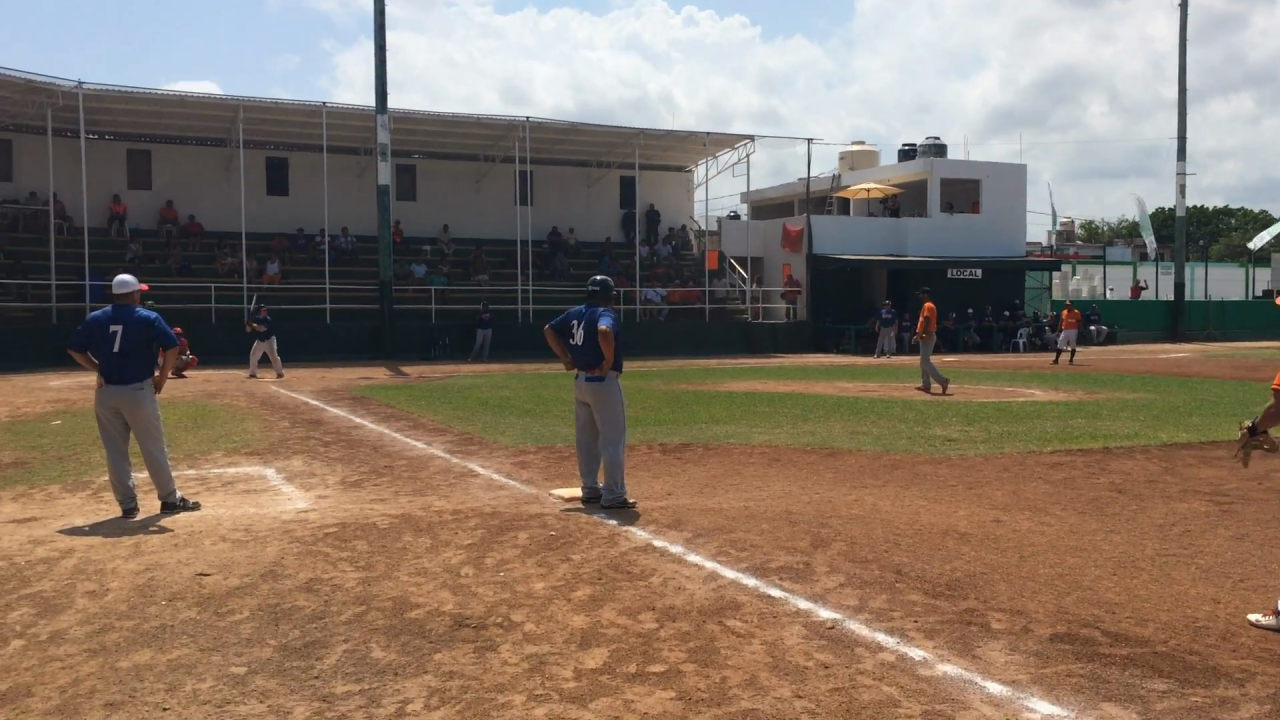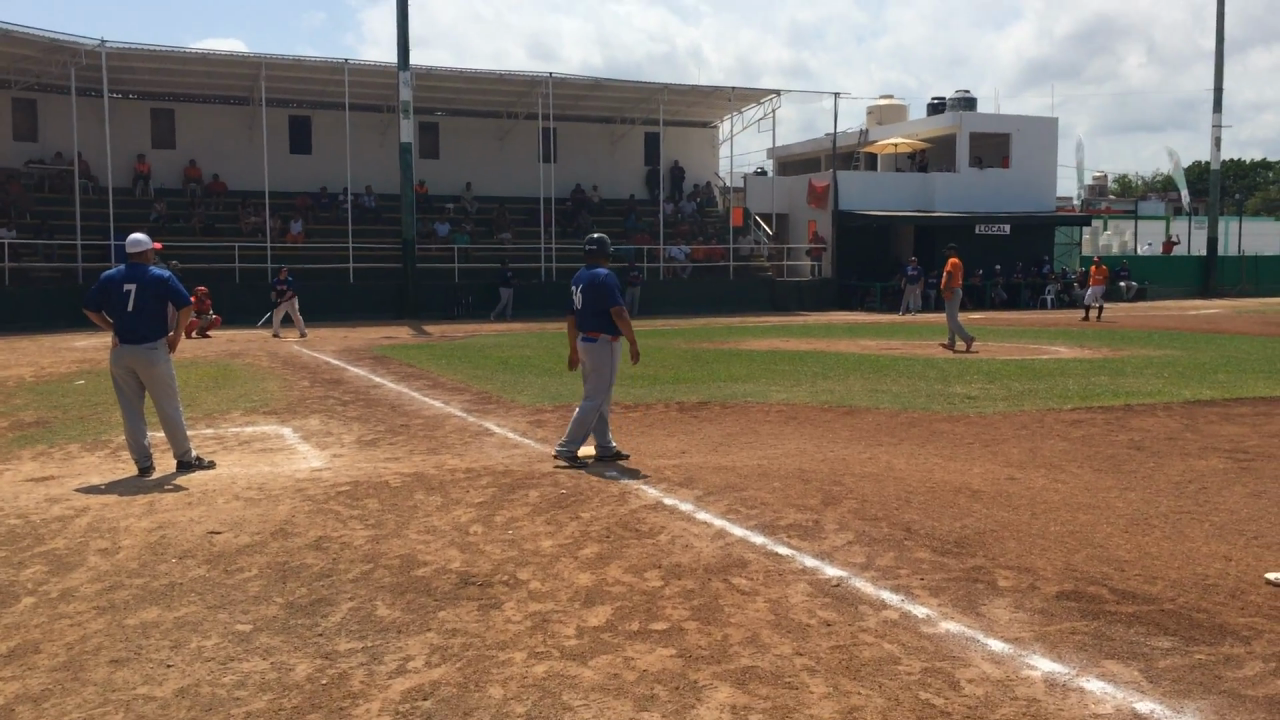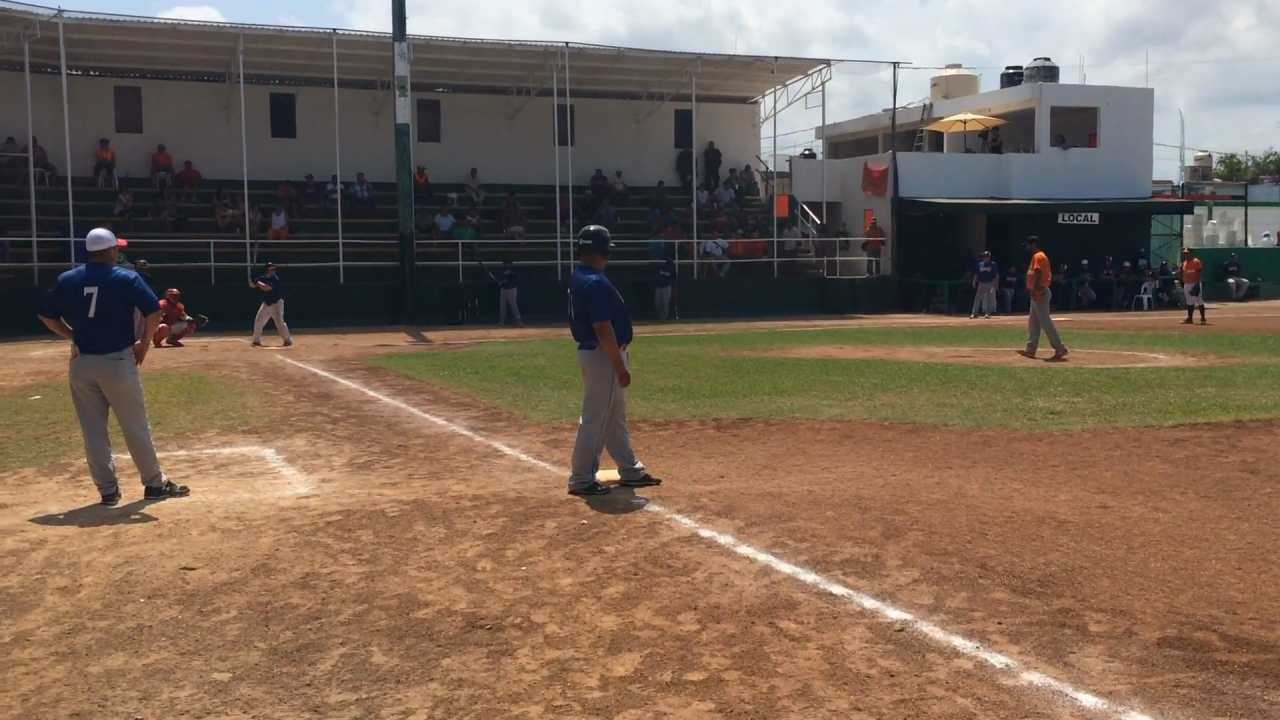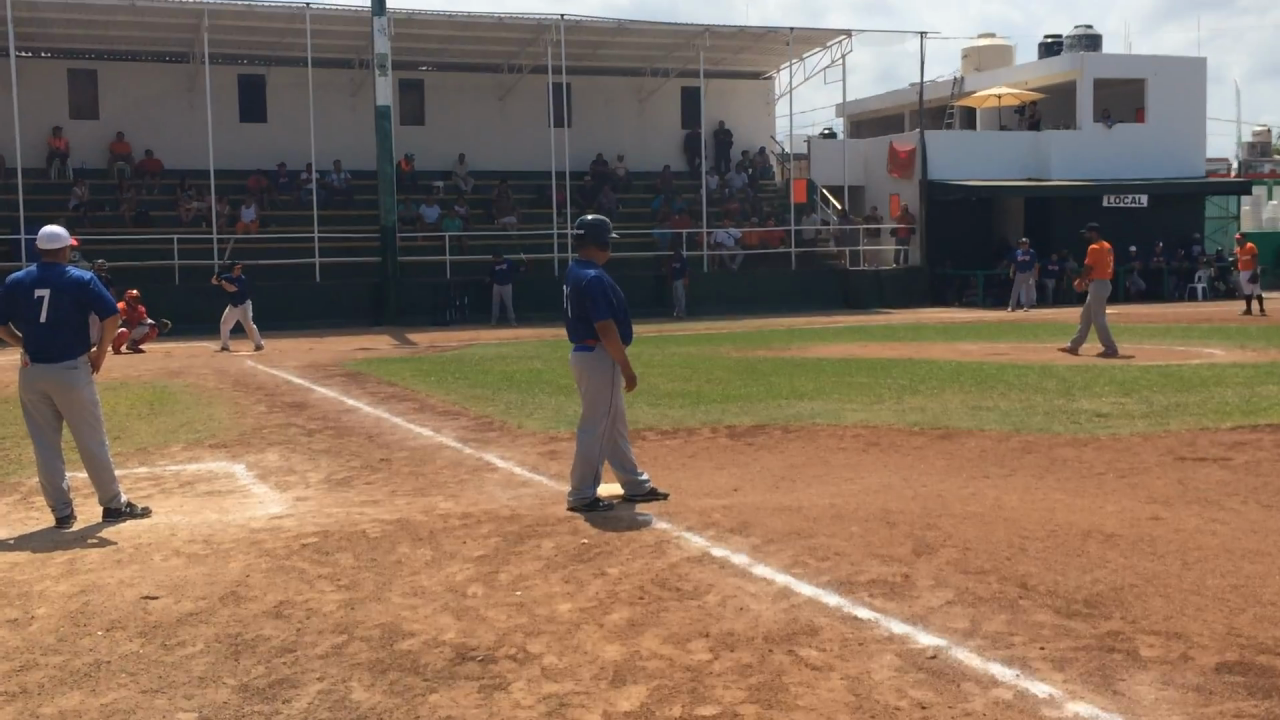
dt=1s
person 1, frame 1
left shoulder: (95, 319)
right shoulder: (148, 318)
left elbow: (74, 349)
right elbow: (172, 347)
left wrist: (99, 369)
right wrist: (162, 376)
left hip: (106, 392)
right hip: (138, 391)
left knee: (115, 452)
right knee: (153, 449)
left ankle: (127, 504)
right ankle: (170, 499)
person 1, frame 2
left shoulder: (109, 278)
right shoulder: (161, 277)
left elbow: (89, 308)
right elbow: (185, 306)
left wrist: (113, 329)
right wrist: (176, 334)
left hip: (121, 352)
right hip: (153, 350)
left knee: (131, 411)
right knee: (169, 407)
left ankle: (143, 463)
right ankle: (185, 458)
person 1, frame 3
left shoulder: (67, 280)
right shoulder: (126, 278)
left elbow: (46, 315)
right elbow: (153, 312)
left wrist: (73, 337)
right wrist: (144, 343)
left hip: (81, 363)
right hip: (117, 361)
left knee: (93, 430)
right knee: (135, 427)
left ankle: (107, 490)
right ankle: (155, 484)
person 1, frame 4
right shoulder: (81, 279)
right elbow: (112, 316)
right wrist: (101, 351)
left hip: (32, 373)
right hip: (72, 370)
left knee: (45, 446)
right knee: (92, 442)
left ankle: (62, 511)
right ankle: (114, 504)
person 2, frame 1
left shoulder: (574, 313)
right shoulder: (605, 314)
left elbow: (549, 331)
right elbow: (605, 333)
left wrist: (565, 357)
right wrist: (609, 361)
left hip: (581, 382)
right hip: (603, 382)
left knee: (586, 439)
right knee: (612, 439)
left ankle: (590, 489)
right ankle: (613, 496)
person 2, frame 2
left shoulder: (578, 278)
right shoulder: (604, 277)
left elbow: (572, 317)
right elbow: (619, 313)
left wrist: (573, 349)
right wrist: (633, 343)
left hip: (586, 342)
right hip: (603, 344)
left knee: (599, 398)
right knee: (594, 399)
left ankle: (605, 448)
right ankle: (567, 448)
person 2, frame 3
left shoulder: (580, 277)
right shoulder: (594, 282)
right elbow: (603, 328)
right wrist: (620, 365)
left hip: (596, 352)
right hip: (602, 355)
left knee: (614, 415)
right knee: (595, 418)
left ankle: (630, 471)
right ankle: (581, 480)
person 2, frame 4
left shoulder: (577, 272)
right shoulder: (593, 278)
right elbow: (605, 328)
right wrist: (626, 367)
left hip: (590, 354)
right hip: (598, 357)
left knee: (614, 423)
right knee: (596, 427)
left ankle: (635, 484)
right ankle: (581, 495)
